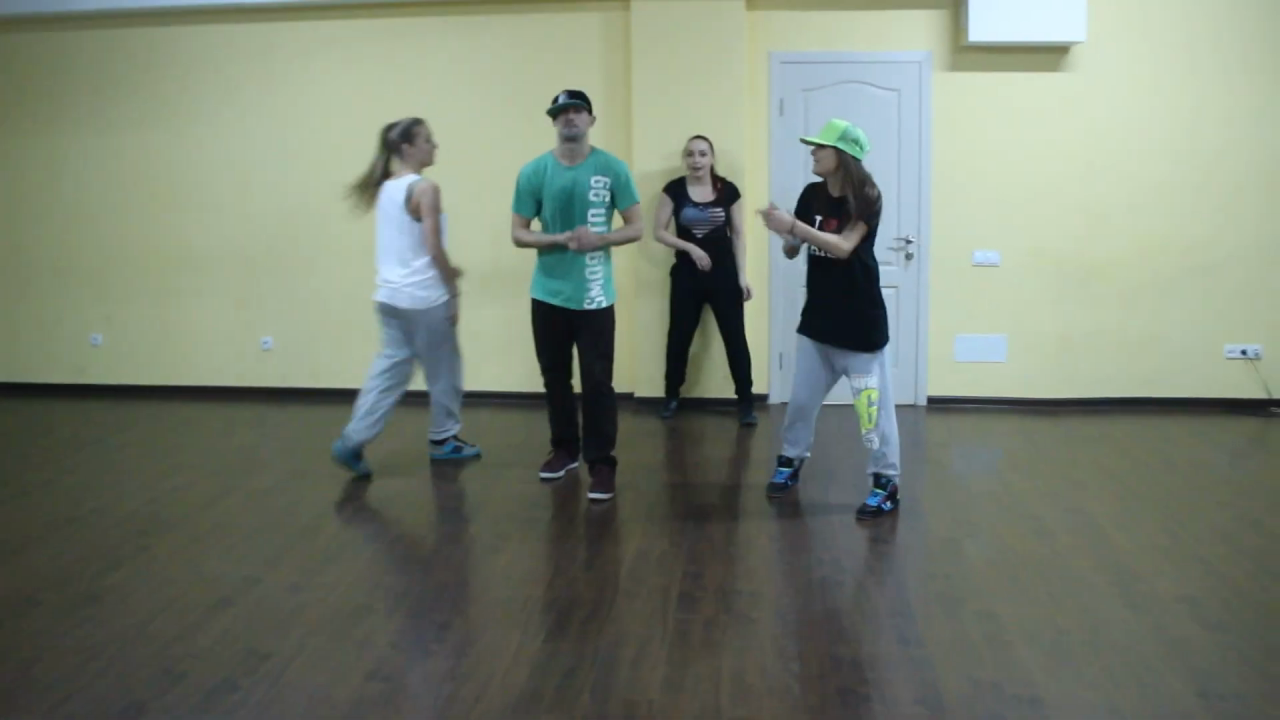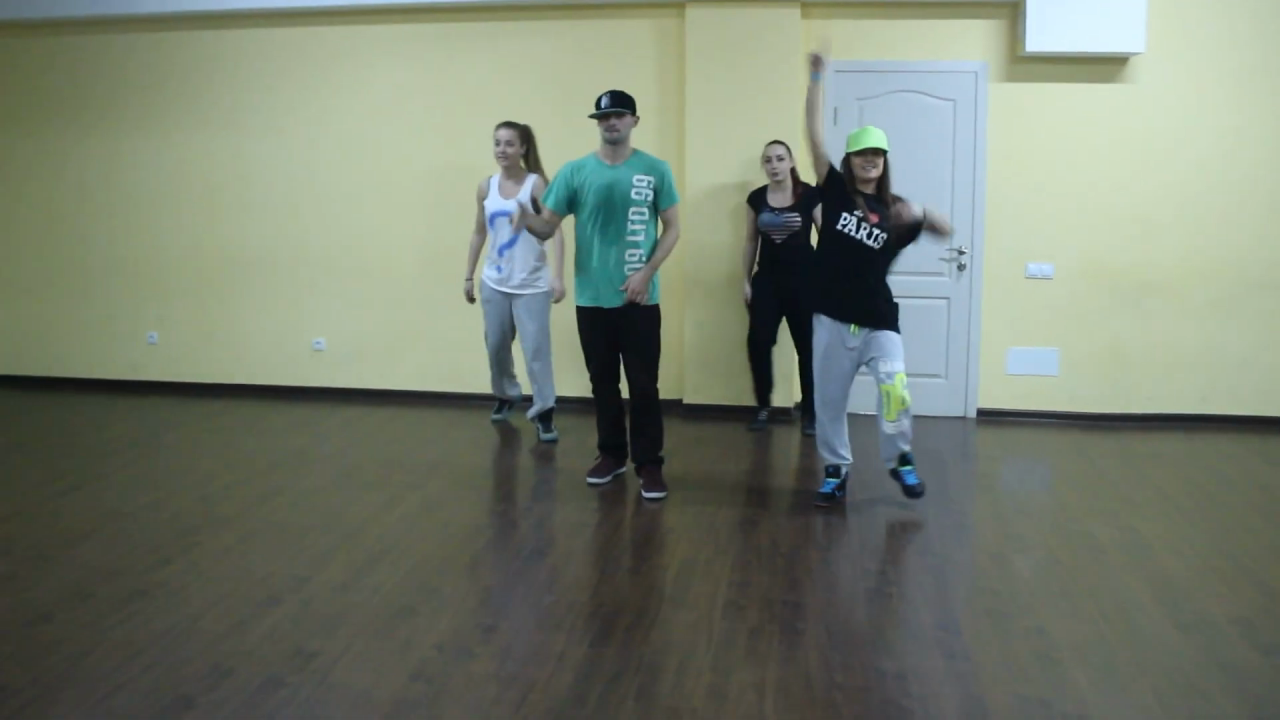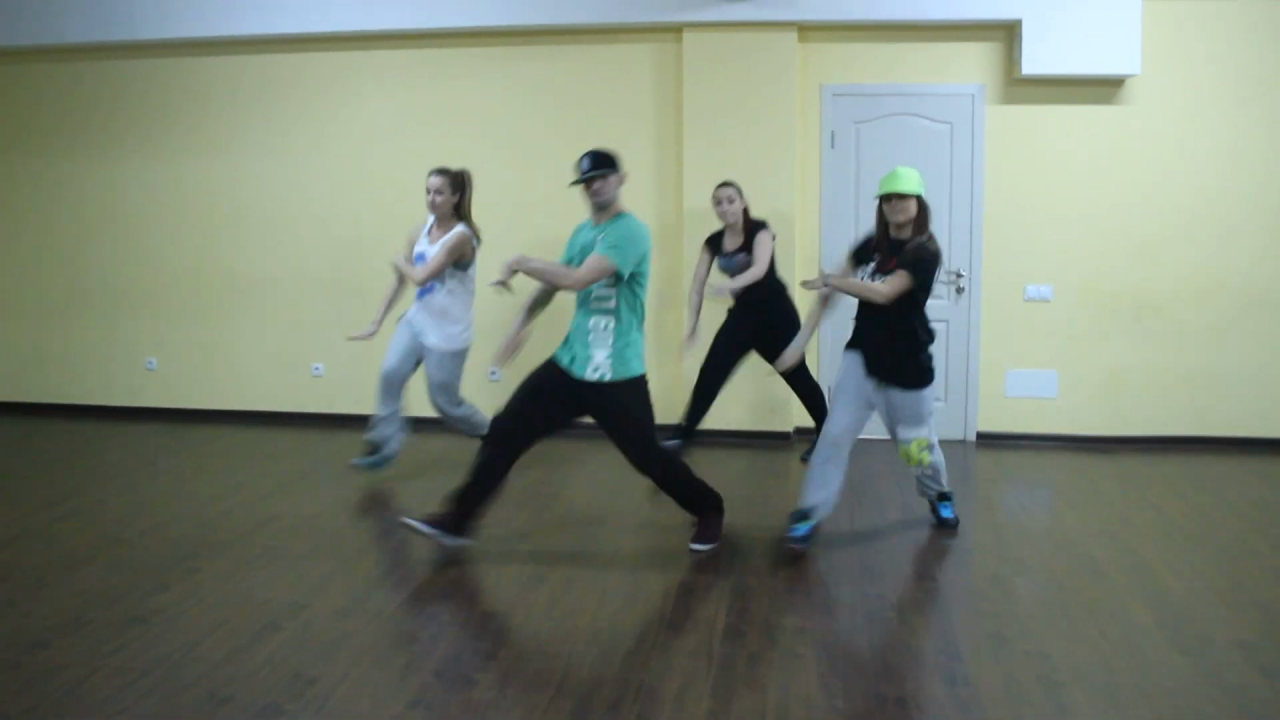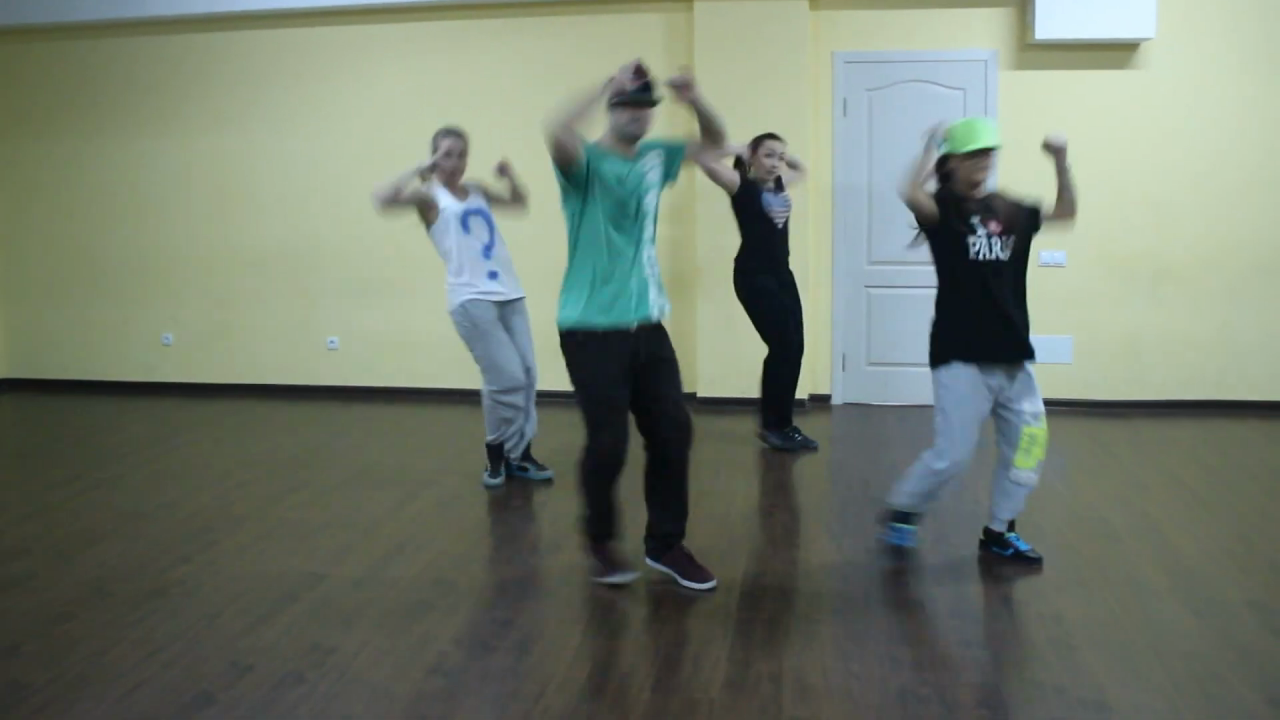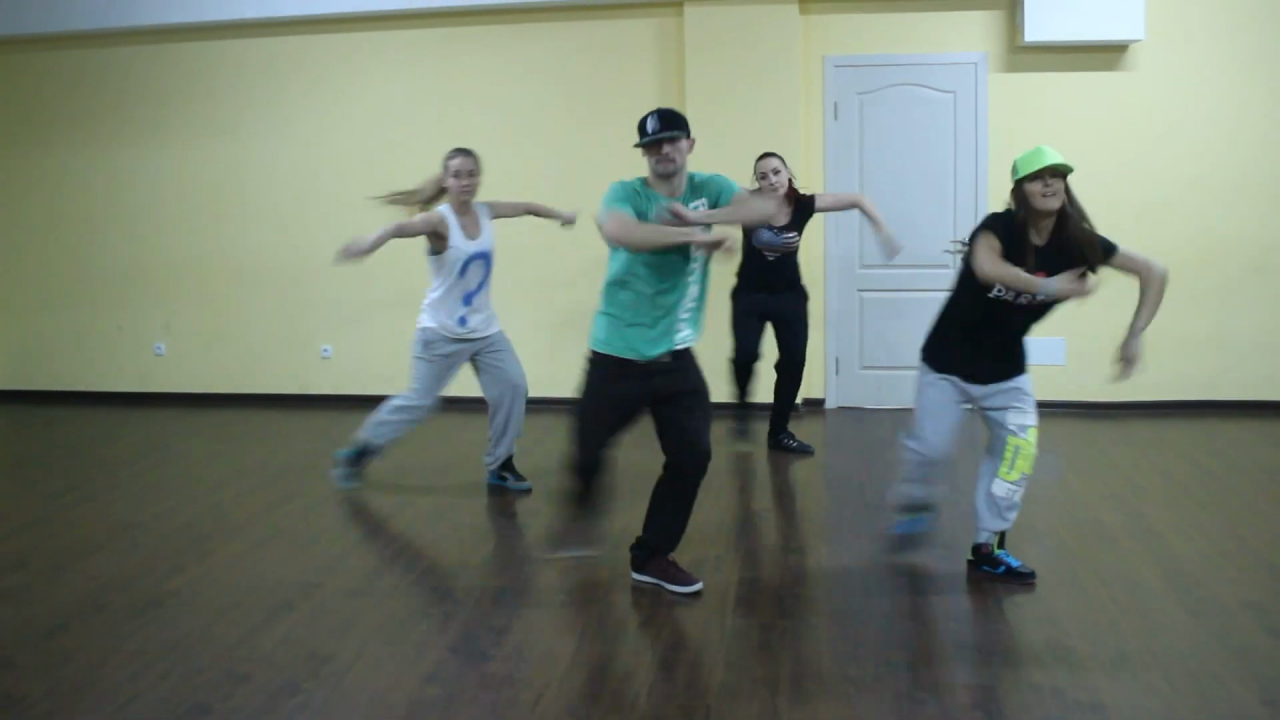
dt=1s
person 1, frame 1
left shoulder: (612, 169)
right shoulder: (533, 172)
left elbow: (636, 228)
right elbow: (519, 234)
left wrist: (599, 239)
right wrist: (562, 239)
left hip: (595, 298)
right hip: (548, 295)
left knee: (597, 382)
right knee: (555, 379)
left ankle: (601, 463)
right ankle: (565, 448)
person 1, frame 2
left shoulder: (655, 170)
right shoulder: (574, 172)
left elbow: (672, 229)
right elbow: (547, 228)
left wrist: (647, 273)
right wrist: (527, 216)
left hip: (639, 297)
right hip: (591, 298)
left knee: (643, 384)
right knee: (602, 382)
left ankle: (649, 464)
right ankle: (611, 454)
person 1, frame 3
left shoulder: (630, 233)
right shoulder: (581, 232)
left elbow: (575, 280)
right elbow: (551, 281)
left wrist: (521, 263)
right wrist: (520, 323)
left hip: (618, 375)
right hip: (569, 364)
left knee: (648, 456)
right knee: (505, 431)
left ankle: (709, 512)
right ankle: (456, 520)
person 1, frame 4
left shoulder: (654, 157)
right shoulder: (583, 160)
left elbow: (713, 141)
right elbow: (556, 131)
left wrist: (693, 98)
right wrist: (612, 84)
left hip: (646, 324)
right hip: (591, 329)
left knee: (671, 434)
right knee: (608, 442)
left ankle: (667, 545)
right ankle: (600, 542)
person 1, frame 5
left shoulder: (708, 187)
right shoulder: (625, 193)
left elbow: (767, 209)
right elbow: (615, 232)
left wrist: (701, 214)
right wrist: (696, 236)
left hip: (675, 356)
right hip: (617, 355)
left knee: (692, 454)
right knee: (590, 453)
left ankle: (652, 556)
right ankle: (582, 515)
person 2, frame 1
left shoulder: (865, 199)
right shoulder: (812, 195)
left elbow: (843, 247)
right elbow: (791, 250)
left wrist: (793, 225)
right wrist: (786, 233)
left hip: (861, 320)
right hip: (818, 316)
left knee: (871, 401)
right knee: (802, 397)
left ankle: (885, 484)
right ankle: (790, 461)
person 2, frame 2
left shoulder: (895, 209)
right shoulder: (835, 189)
left elbow: (945, 230)
right elbow: (813, 132)
left wrist: (922, 216)
right wrist: (816, 78)
left hip: (878, 319)
right hip: (833, 316)
left knee: (896, 391)
right knee: (830, 401)
left ankle: (901, 459)
right ankle: (835, 470)
person 2, frame 3
left shoulder: (925, 252)
right shoulder: (873, 244)
left elbow: (882, 291)
right elbow: (833, 289)
left wrist: (831, 281)
right wrist: (802, 339)
left hip: (906, 367)
right hip: (861, 358)
left knee: (918, 446)
right knee: (836, 434)
left ankle: (939, 496)
right ankle: (808, 514)
person 2, frame 4
left shoulder: (1004, 209)
right shoulder: (942, 211)
left elbow: (1064, 212)
right elbow: (911, 194)
left wrist: (1059, 159)
right wrist: (933, 144)
left hip: (1011, 354)
right hip: (962, 356)
left knee: (1029, 443)
right knee: (952, 453)
left ankle: (999, 532)
right ankle: (902, 511)
person 2, frame 5
left shoulder: (1080, 241)
right shoulder: (999, 225)
left elbow: (1154, 273)
right elbow: (985, 267)
left wrist: (1134, 336)
right wrist: (1048, 287)
left hip: (1005, 368)
right hip: (949, 359)
left knee: (1018, 450)
right knee: (929, 446)
left ankle: (988, 548)
right ankle: (915, 506)
person 3, frame 1
left shoulder: (383, 188)
right shoulder: (425, 189)
right elbow: (434, 249)
left wrist: (447, 269)
right wrist: (453, 290)
left hip: (390, 295)
right hip: (424, 297)
left knee: (389, 369)
right knee: (444, 367)
left ankle: (352, 442)
right ankle: (443, 438)
person 3, frame 2
left shoulder: (536, 185)
right shoulder: (486, 187)
left elbow: (554, 232)
right elbow: (479, 233)
left wrist: (557, 276)
right wrist: (469, 276)
left hip: (531, 283)
right hip: (494, 282)
left knee: (536, 350)
right knee: (496, 345)
left ankle: (543, 412)
right ankle: (506, 395)
person 3, frame 3
left shoulder: (461, 237)
right shoulder: (425, 226)
left elbow: (418, 277)
right elbow: (400, 280)
left wrist: (397, 259)
right wrist: (377, 322)
left hip: (448, 333)
right hip: (415, 320)
left knee: (445, 402)
right knee: (391, 373)
left ankle: (490, 435)
right ankle: (384, 443)
person 3, frame 4
left shoulder: (477, 191)
right shoulder: (428, 195)
left elbow: (520, 203)
right elbow: (383, 200)
left wrist: (509, 175)
right wrist: (419, 173)
left hip: (509, 295)
right hip: (471, 300)
left knee: (525, 374)
right knee: (507, 376)
left ankle: (518, 453)
right ankle: (496, 452)
person 3, frame 5
left shoulder: (486, 213)
right shoulder: (438, 220)
left elbow: (526, 208)
right elbow: (399, 227)
left wrist: (559, 215)
right wrist: (370, 241)
left hip: (484, 329)
right hip: (441, 331)
left knee: (514, 388)
right knee: (417, 402)
left ankle: (500, 465)
right ankle: (357, 452)
person 4, frame 1
left shoulder: (728, 190)
right shoulder: (673, 190)
left elbow: (738, 236)
right elbow: (659, 232)
left wrist: (743, 275)
right wrist: (689, 247)
left hip: (723, 273)
right hip: (686, 274)
left knee: (735, 336)
right knee: (679, 336)
left ankle: (745, 402)
right ankle: (672, 396)
person 4, frame 2
left shoulder: (810, 196)
right shoulder: (756, 198)
right wrist: (746, 280)
left hip: (803, 279)
right hip: (767, 280)
left knee: (807, 347)
right knee: (758, 341)
left ankle: (809, 412)
right ankle: (763, 406)
person 4, frame 3
left shoulder: (759, 229)
right shoulder: (714, 241)
left elbow: (759, 268)
right elbow: (697, 286)
left wrist: (733, 284)
right wrist: (692, 325)
left hip: (776, 315)
right hip: (743, 314)
left knee: (796, 377)
right knee: (712, 370)
right ankle: (684, 433)
person 4, frame 4
left shoulder: (777, 182)
right shoulder: (741, 184)
left elbow: (800, 169)
right elbow: (703, 158)
left wrist: (783, 159)
right wrist: (739, 152)
left hip: (780, 275)
right hip: (754, 276)
left knee: (794, 346)
right knee: (782, 345)
left ankle: (784, 424)
right ankle: (770, 424)
person 4, frame 5
left shoulder: (804, 204)
left elbow: (856, 200)
left wrist: (882, 232)
left hip: (789, 294)
right hip: (750, 293)
left knee: (792, 363)
right knee: (745, 355)
left ankle: (779, 431)
right ankle: (742, 409)
